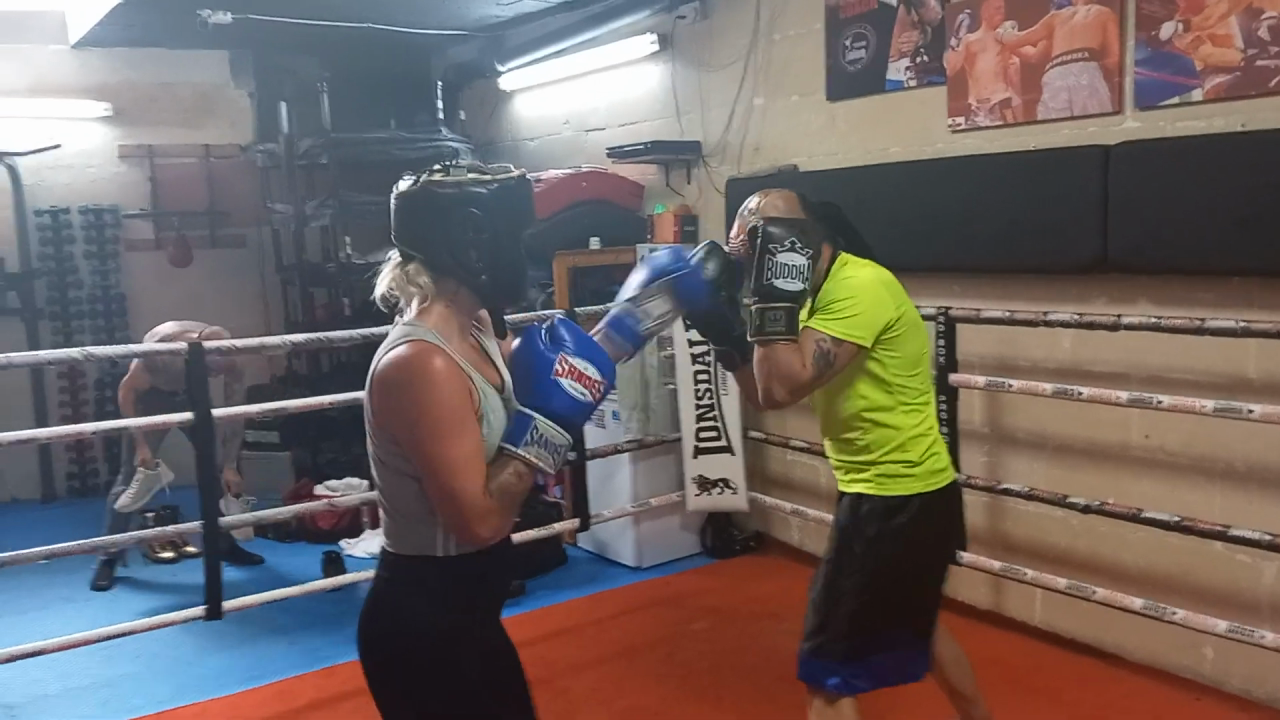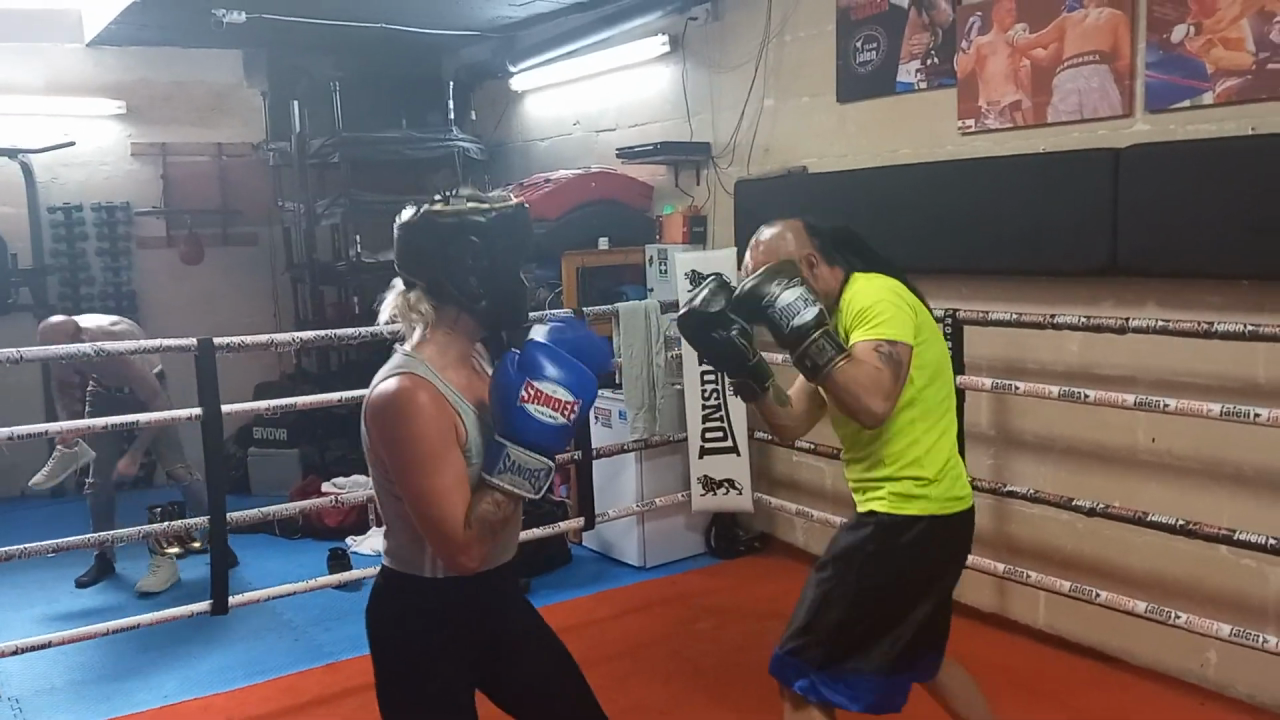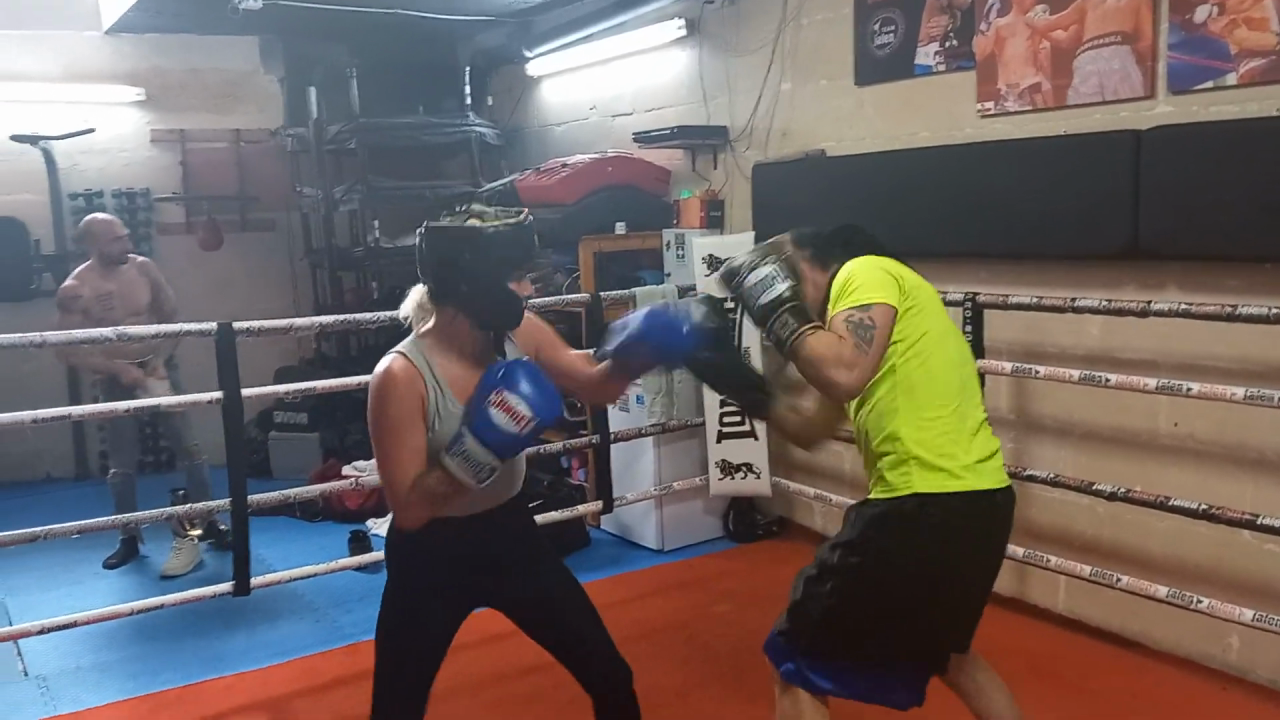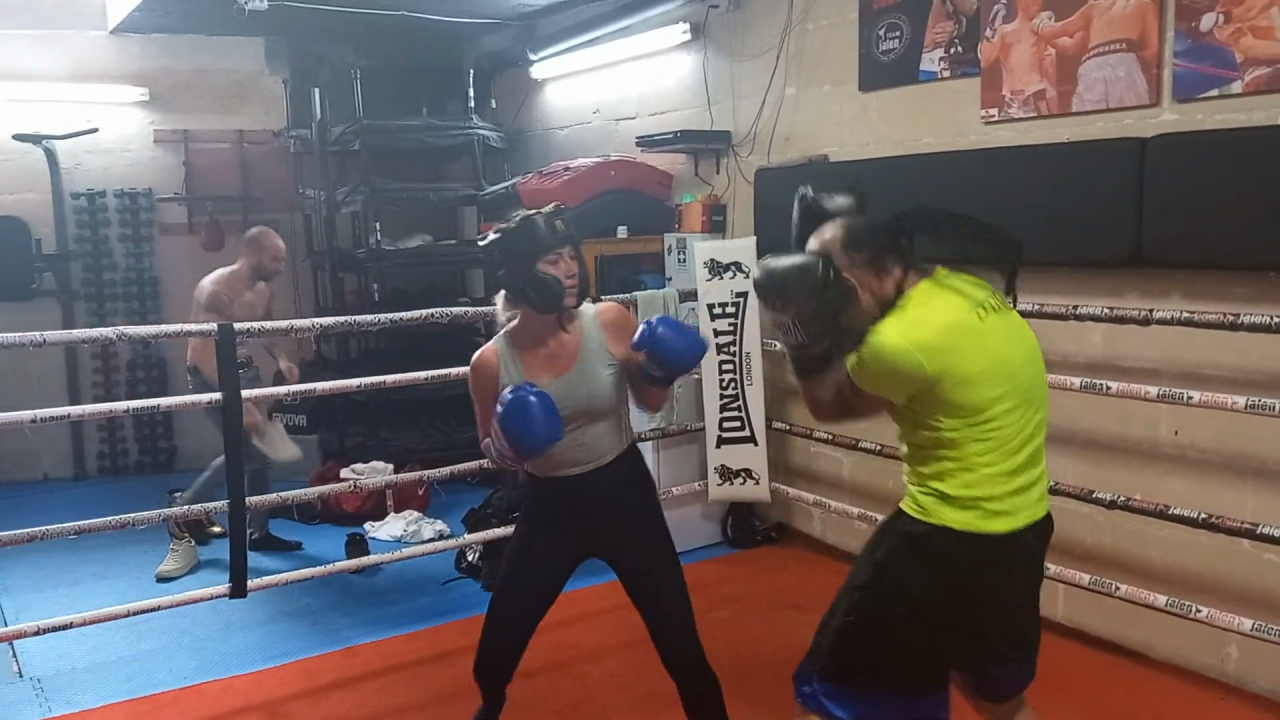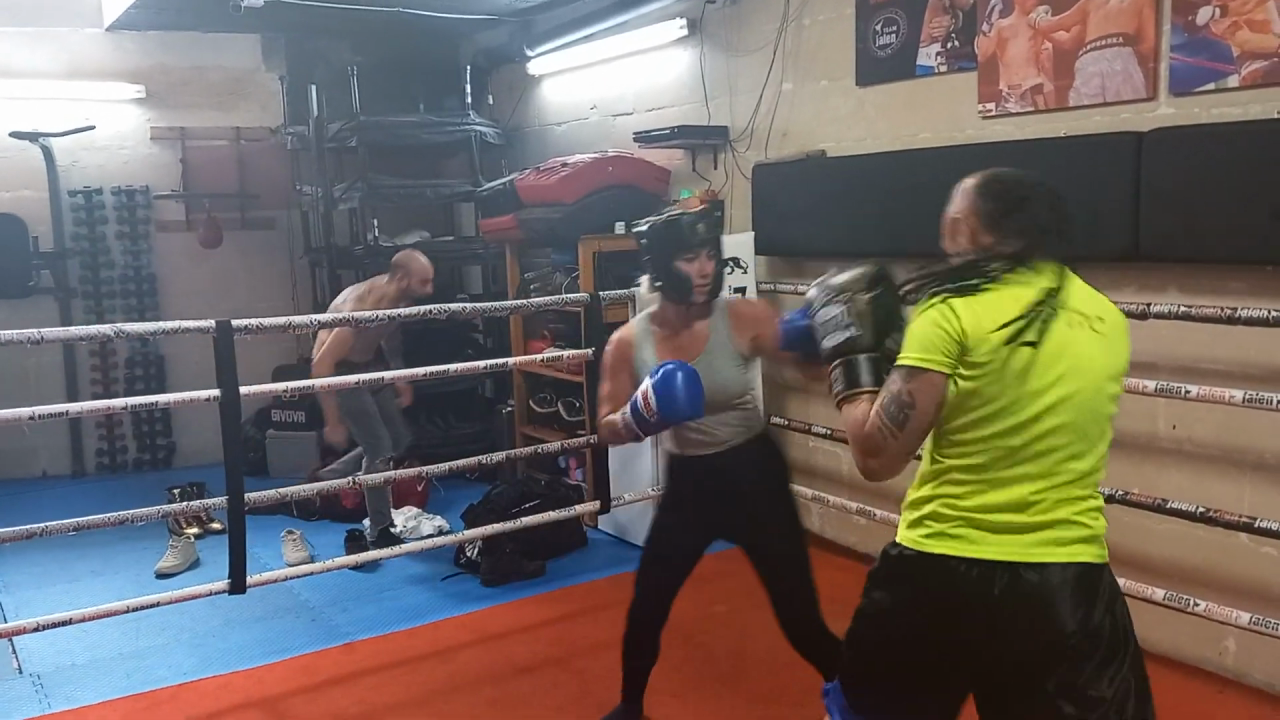
dt=0.7s
person 1, frame 1
left shoulder: (469, 327)
right shoulder: (418, 364)
left elbow: (530, 377)
right elbow: (480, 520)
left wrist: (631, 322)
right wrist: (548, 416)
right hip: (421, 619)
person 1, frame 2
left shoulder: (477, 353)
right shoulder: (407, 395)
right elbow: (465, 548)
left wrist: (552, 375)
right wrist: (528, 445)
left hip: (496, 599)
right hip: (424, 620)
person 1, frame 3
left shoulder: (519, 332)
right shoulder: (401, 376)
left elbow: (591, 385)
right elbow: (410, 507)
left wrist: (633, 352)
right wrist: (485, 445)
left hip: (514, 538)
right hip: (436, 561)
left knee: (609, 678)
person 1, frame 4
left shoulder: (610, 321)
right shoulder: (490, 361)
left elbow: (652, 404)
right elbow: (493, 453)
left wrist: (661, 370)
right wrist: (506, 447)
left hip: (624, 494)
right hip: (548, 509)
left knee: (683, 652)
right knee: (495, 651)
person 1, frame 5
left shoulder: (743, 318)
right shoulder: (628, 342)
right elbow: (606, 427)
left wrist: (808, 351)
right wrist: (640, 413)
left hip: (755, 475)
right hip: (687, 485)
left knee: (802, 624)
right knee: (645, 611)
person 2, frame 1
left shoulder: (860, 285)
right shoulder: (828, 290)
left elbow: (783, 386)
right elbow: (765, 394)
left wrist: (779, 289)
right wrist: (725, 329)
left hip: (896, 500)
right hip: (912, 494)
left knee: (828, 670)
right knee: (911, 623)
person 2, frame 2
left shoulder: (876, 297)
right shoulder: (842, 313)
left elbow: (874, 403)
right elbow: (792, 423)
left wrist: (802, 327)
right wrist: (737, 361)
left hip: (906, 521)
right hip: (935, 515)
left knee: (801, 677)
right knee: (917, 656)
person 2, frame 3
left shoulder: (865, 274)
left elbow: (845, 375)
right elbow: (819, 423)
left wrist: (780, 308)
left hip: (922, 512)
right hip: (983, 503)
left knee: (794, 666)
right knee: (947, 654)
person 2, frame 4
left shoulder: (901, 343)
right shoulder: (968, 290)
left elbow: (829, 404)
left wrist: (800, 333)
left hip: (947, 541)
right hip: (1021, 530)
person 2, frame 5
left shoulder: (953, 309)
right shoulder: (1108, 321)
left elbow: (878, 458)
left wrist: (845, 358)
left hip: (938, 568)
right hip: (1065, 577)
person 3, frame 1
left shoulder: (230, 363)
right elbow: (126, 392)
left wrist: (230, 466)
right wrist: (140, 444)
left hip: (191, 395)
right hip: (150, 395)
left knee: (218, 467)
right knee: (133, 474)
left ankle: (226, 544)
right ankle: (109, 558)
person 3, frame 2
right shoulder: (62, 344)
left elbow: (158, 405)
right elbow: (64, 387)
left wrist: (134, 456)
right wrist: (67, 425)
left hip: (145, 385)
right hip: (103, 393)
left knee: (177, 467)
right knee: (99, 478)
right ankle: (104, 557)
person 3, frame 3
left shoulder: (144, 269)
right shoulder: (75, 291)
left elbow: (173, 318)
right elbow: (66, 350)
left wrist: (160, 359)
right wrist: (117, 368)
left hip: (156, 370)
right hip: (117, 379)
left knee: (189, 449)
right knee: (122, 465)
left ankle: (208, 524)
right ankle: (129, 539)
person 3, frame 4
left shoulder: (263, 288)
right shoulder: (218, 292)
right elbow: (202, 356)
left wrist: (280, 358)
right wrist: (241, 404)
left hip: (242, 370)
right hip: (212, 377)
left knee: (262, 453)
right knee: (246, 450)
left ankle: (259, 533)
right ankle: (186, 509)
person 3, frame 5
left shoulder: (400, 298)
right shoulder: (364, 307)
right elbow: (321, 365)
left wrist: (400, 378)
right wrist: (333, 422)
left hip: (367, 365)
right hip: (338, 370)
left knee: (397, 439)
right knee: (379, 450)
left ankle: (326, 481)
right ankle: (380, 534)
